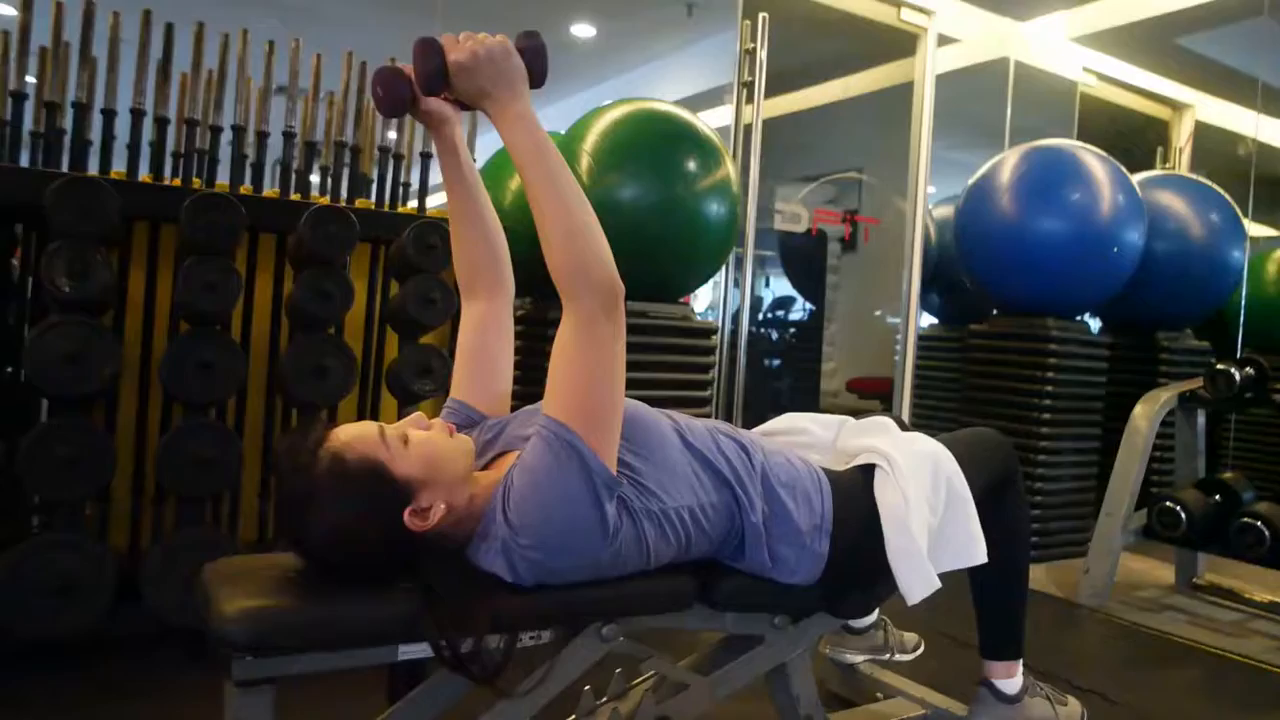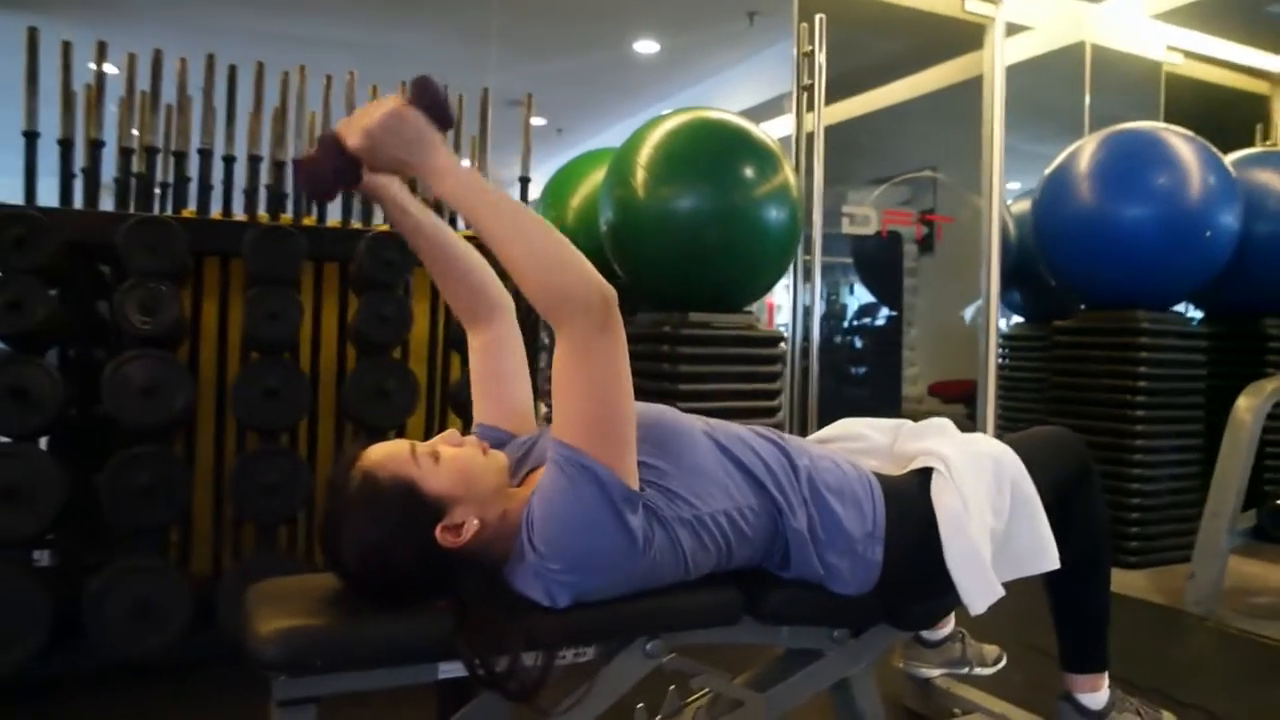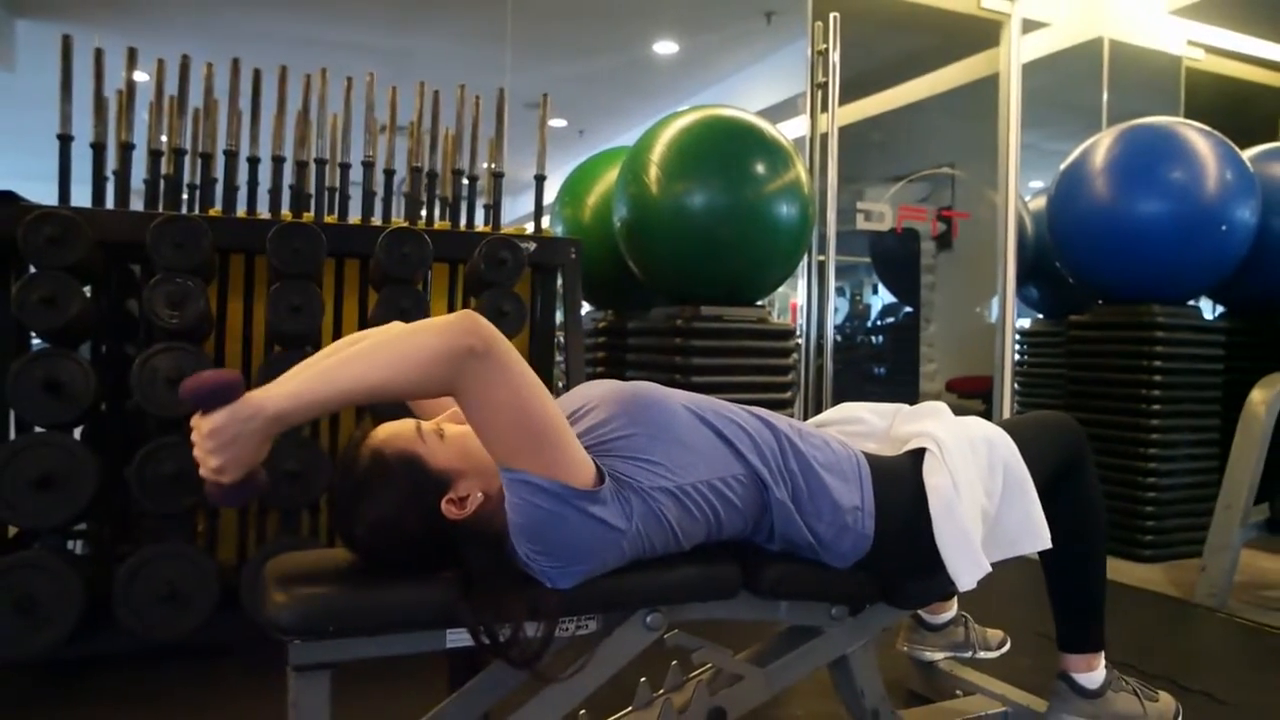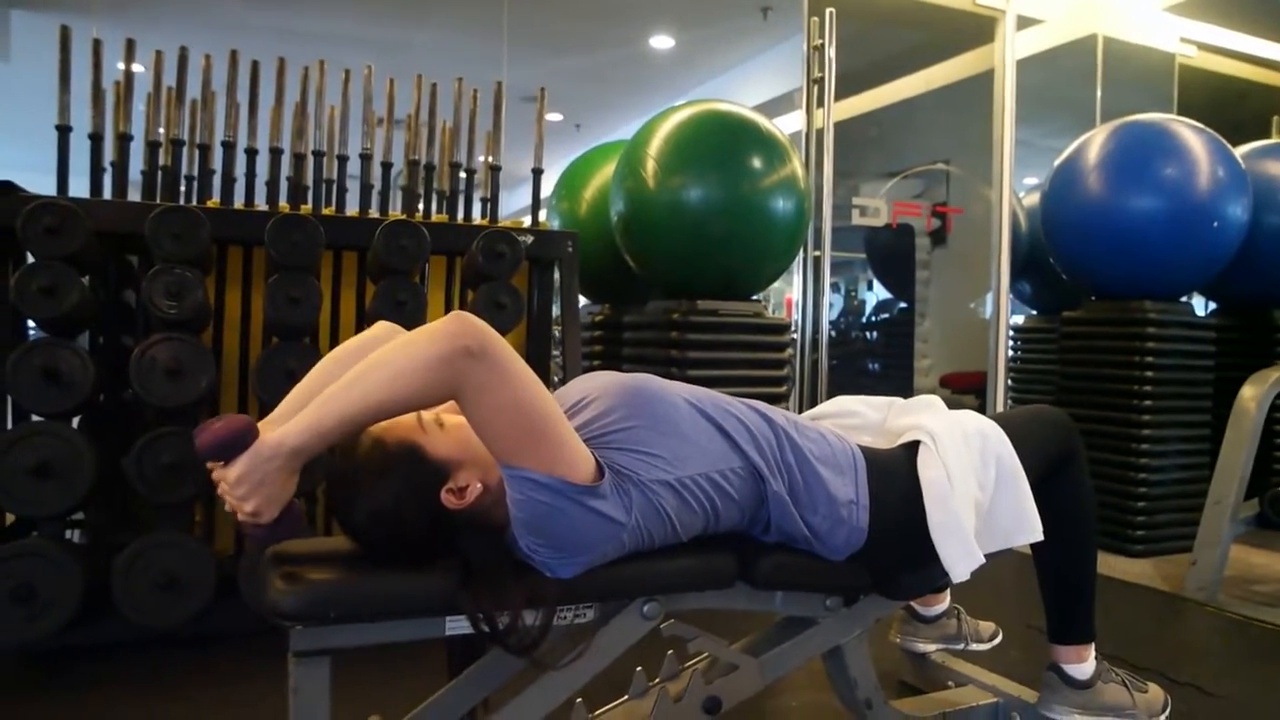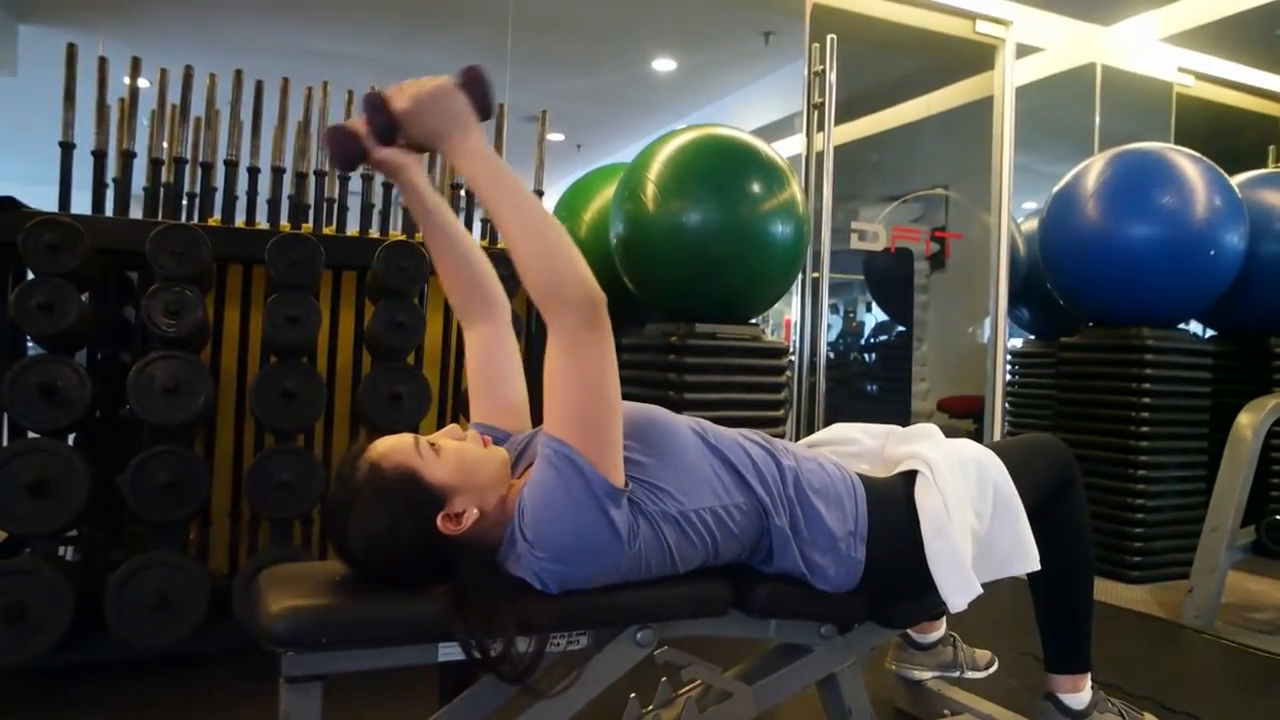
dt=1s
person 1, frame 1
left shoulder: (472, 448)
right shoulder: (547, 519)
left elbow: (487, 294)
right elbow: (598, 298)
left wrist: (448, 137)
right wrist: (510, 109)
right hip: (807, 530)
right knee: (993, 456)
left ankle: (857, 626)
person 1, frame 2
left shoulder: (512, 473)
right shoulder: (570, 538)
left elbow: (489, 310)
right elbow: (589, 309)
left wrist: (395, 194)
right wrist: (430, 158)
right hip: (862, 535)
left knee: (932, 442)
right knee: (1064, 457)
left ankle: (933, 639)
person 1, frame 3
left shoulder: (489, 481)
right shoulder: (559, 525)
left elbow: (403, 337)
right elbow: (466, 341)
left wrist: (264, 396)
right wrist: (262, 413)
right hip: (859, 511)
left knee: (934, 417)
right knee: (1060, 441)
left ankle: (935, 620)
person 1, frame 4
left shoulder: (505, 479)
right shoulder: (559, 516)
left elbow: (390, 337)
right elbow: (462, 342)
left wrist: (272, 426)
right wrist: (282, 450)
right hip: (853, 505)
left knee: (924, 416)
right knee: (1052, 432)
left ankle: (928, 613)
person 1, frame 5
left shoulder: (506, 472)
right shoulder: (562, 528)
left elbow: (483, 313)
right elbow: (577, 310)
left wrist: (411, 180)
right wrist: (464, 144)
right hip: (849, 535)
left knee: (924, 443)
right knee: (1050, 462)
left ankle: (924, 638)
